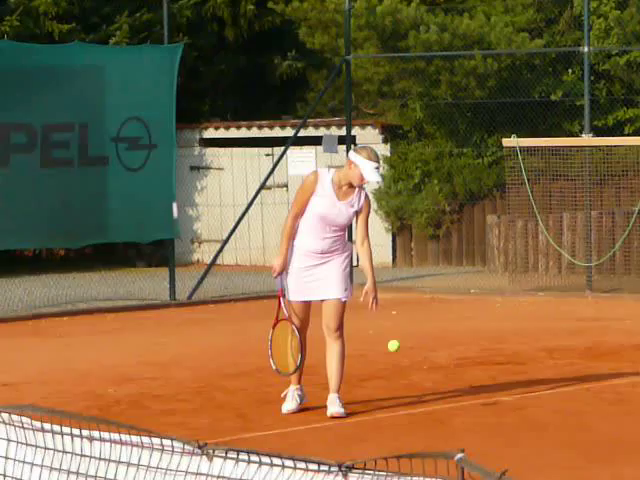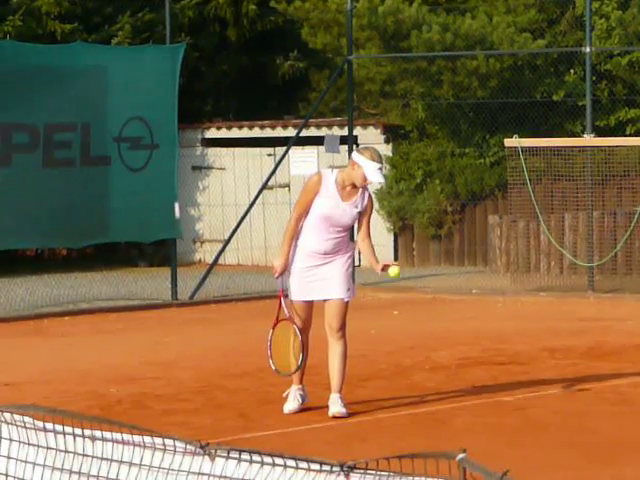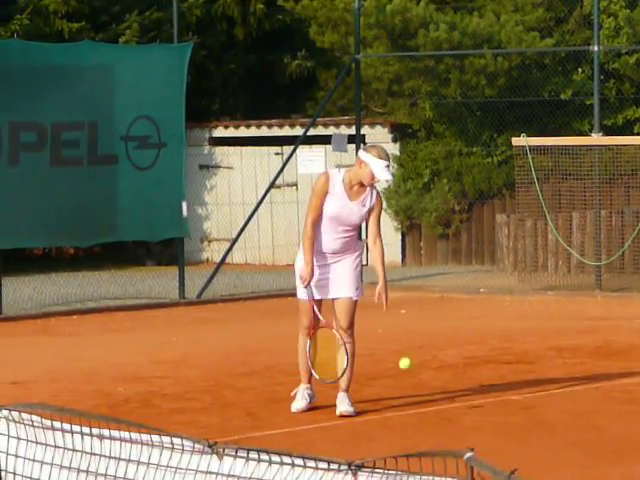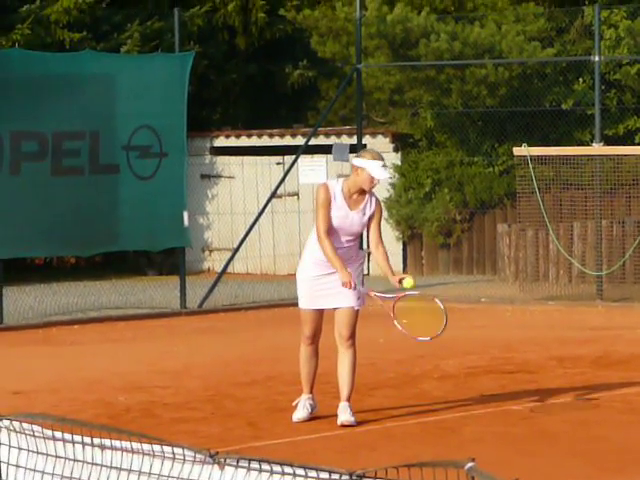
dt=0.3s
person 1, frame 1
left shoulder: (363, 199)
right shoulder: (316, 179)
left elbow: (362, 241)
right elbow: (293, 217)
left wrist: (370, 282)
right wrist: (282, 255)
left hip: (334, 262)
right hip: (301, 259)
left knee: (333, 331)
right knee: (297, 329)
left ankle: (334, 397)
right ankle: (295, 390)
person 1, frame 2
left shoulder: (366, 199)
right shoulder: (319, 180)
left elbow: (363, 239)
right elbow: (296, 218)
left wrist: (376, 265)
right wrist: (283, 256)
left hip: (337, 262)
right hip: (304, 259)
left knee: (336, 331)
right knee: (300, 329)
left ankle: (336, 396)
right ankle: (297, 390)
person 1, frame 3
left shoulder: (374, 198)
right shoulder: (327, 180)
left elbow: (374, 239)
right elbow: (310, 223)
left wrist: (382, 280)
right wrist: (308, 263)
left hip: (346, 261)
right hip: (312, 260)
left knee: (345, 329)
right knee: (307, 327)
left ankle: (343, 395)
right ankle: (305, 388)
person 1, frame 4
left shoulder: (374, 204)
right shoulder: (327, 190)
left elbow: (376, 245)
right elbow: (322, 235)
left wrist: (392, 275)
right wrist: (340, 270)
left hip: (350, 270)
right hip: (315, 268)
left knee: (346, 339)
right knee: (309, 338)
left ankle: (344, 405)
right ankle: (306, 399)
